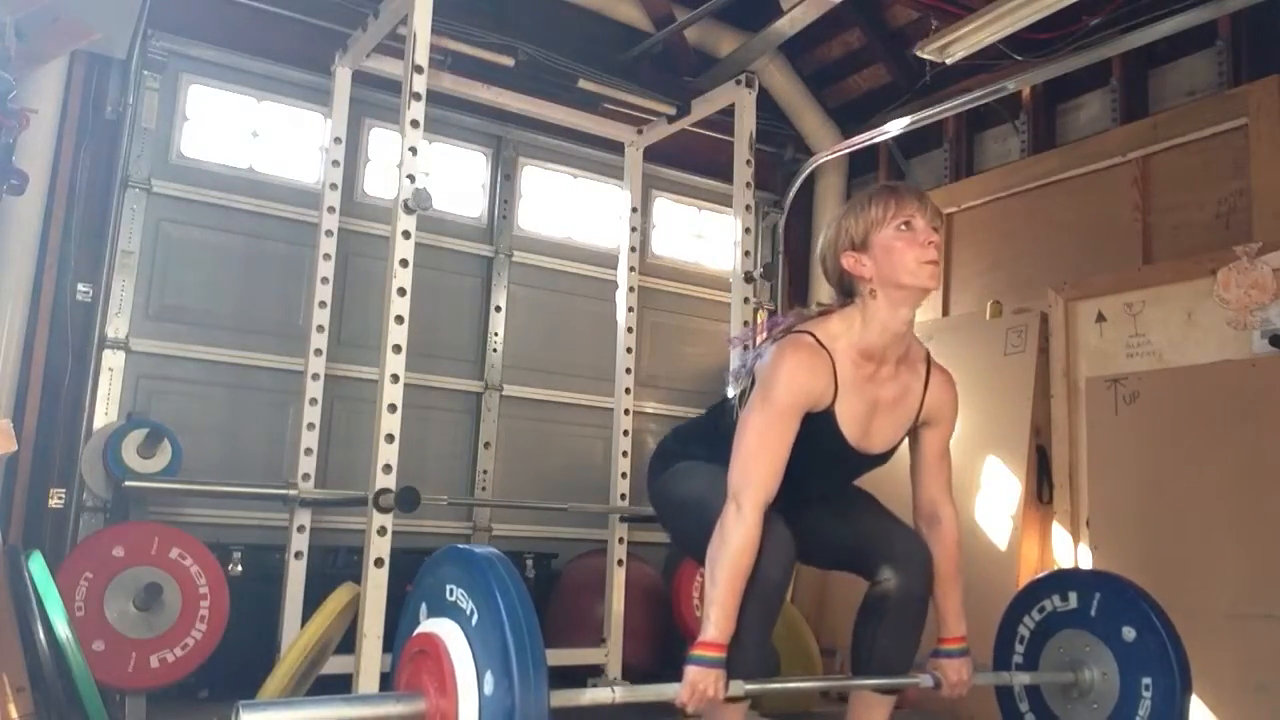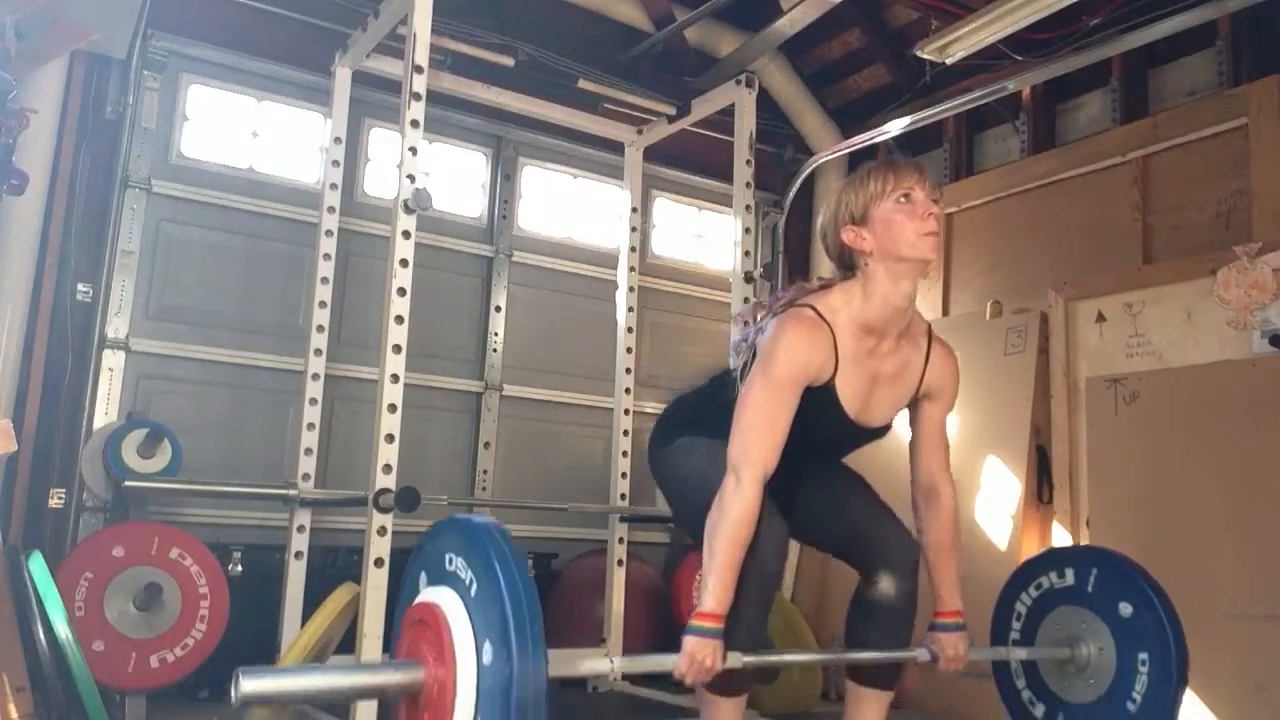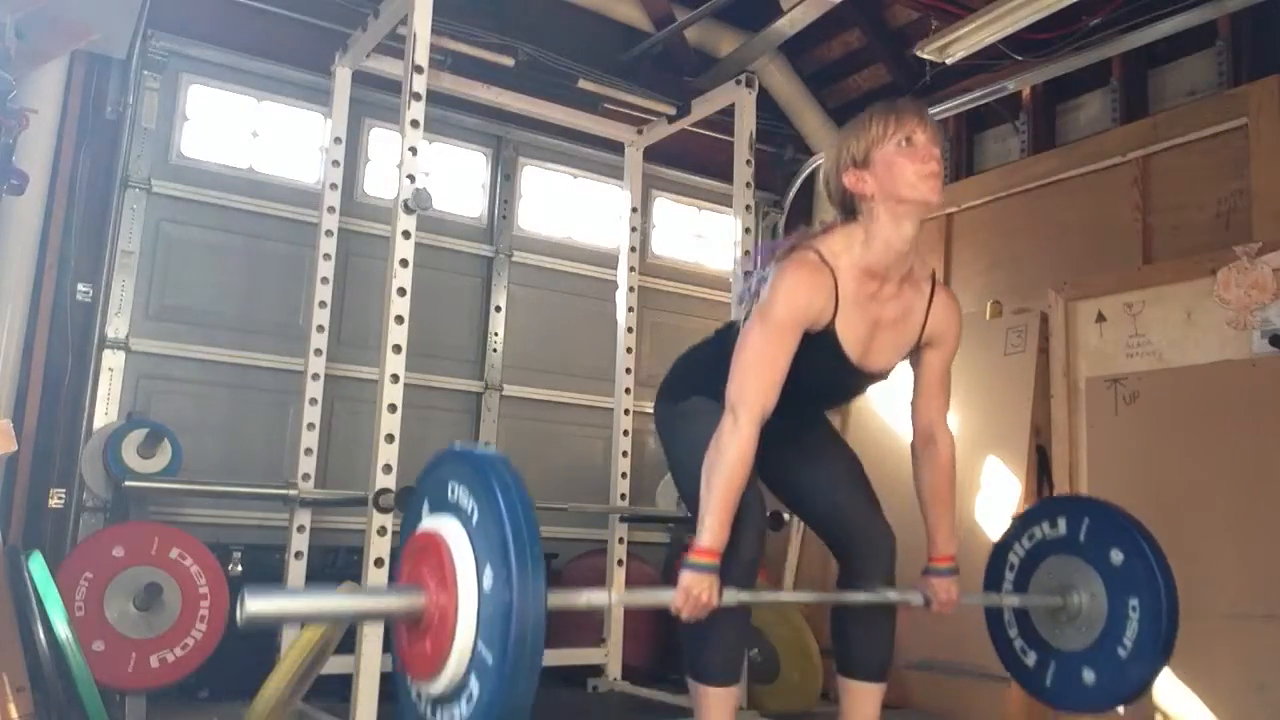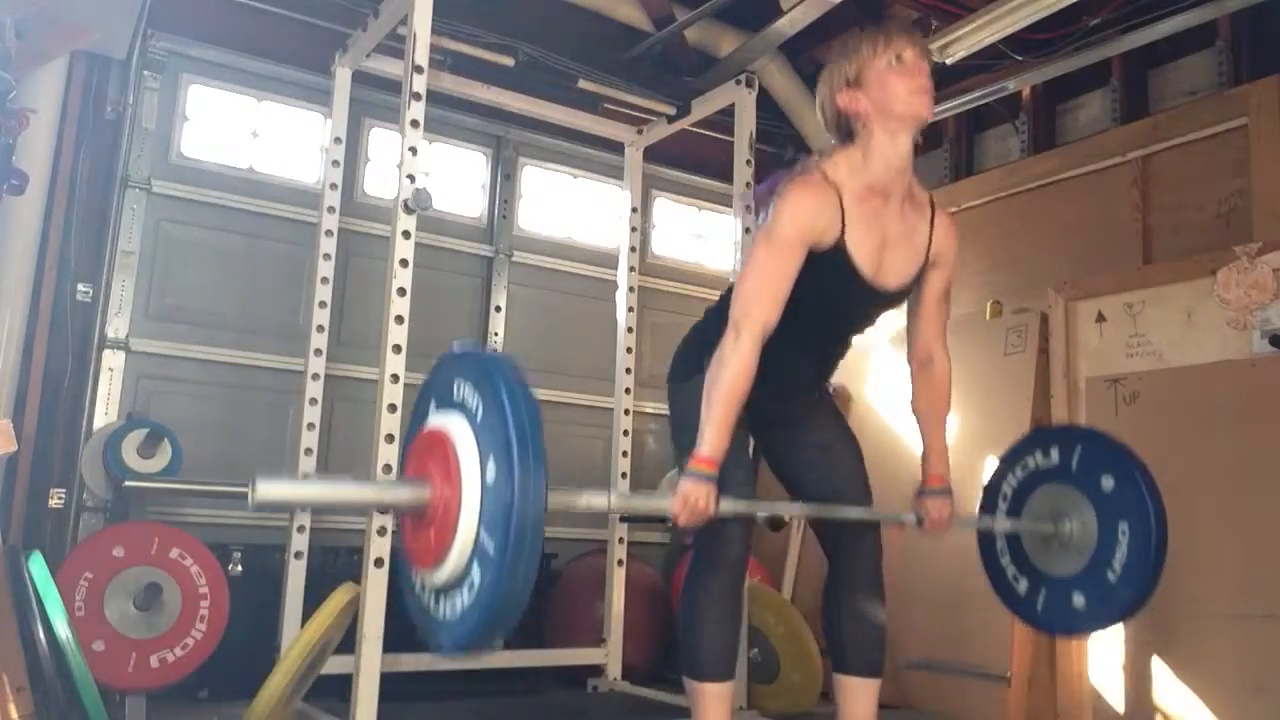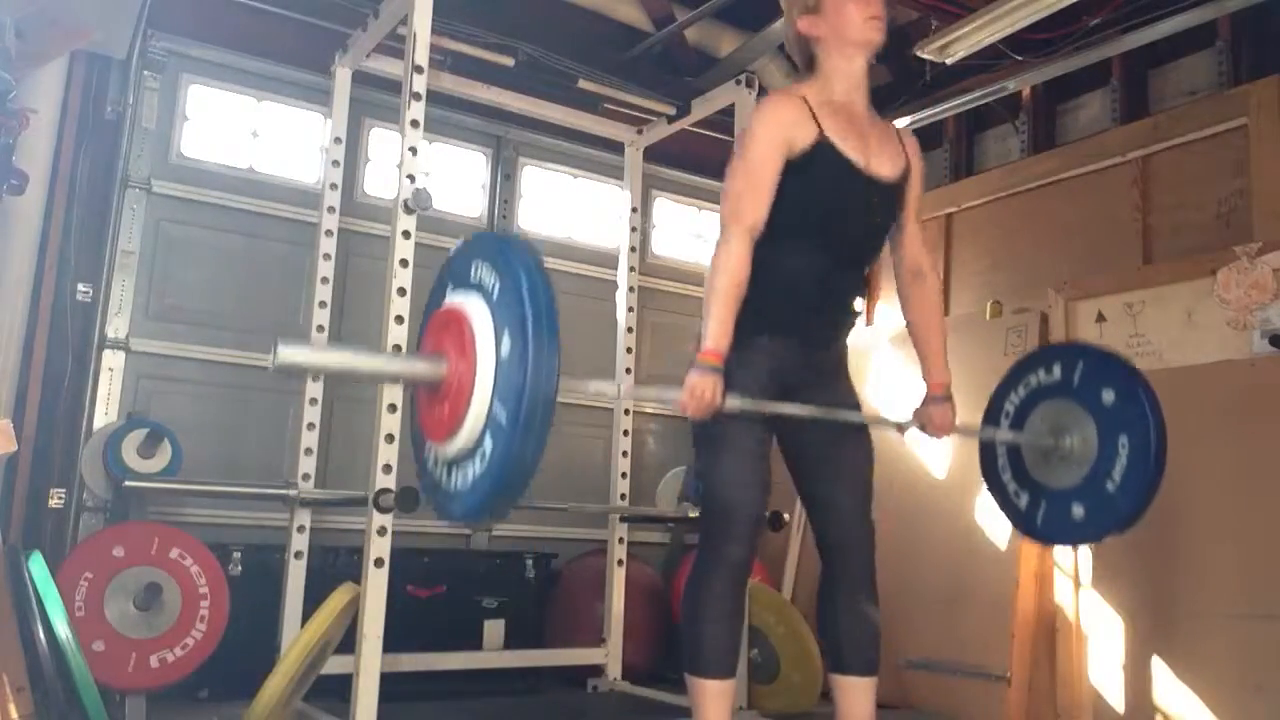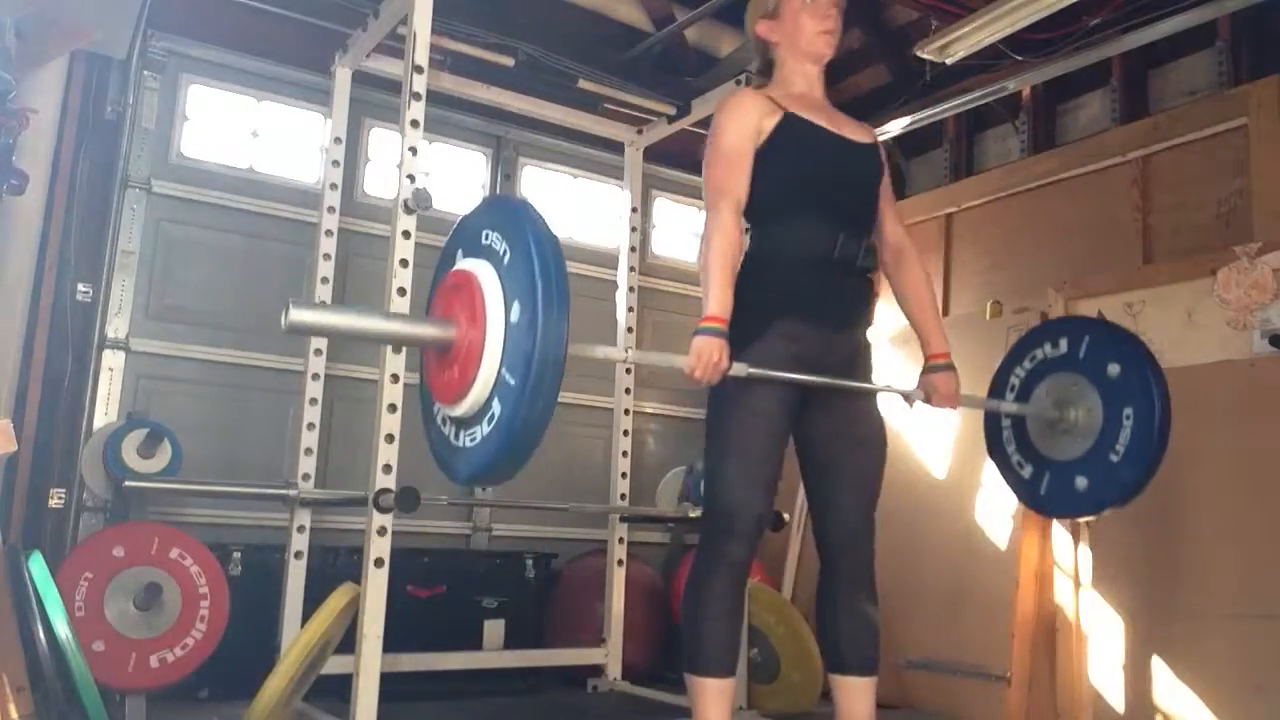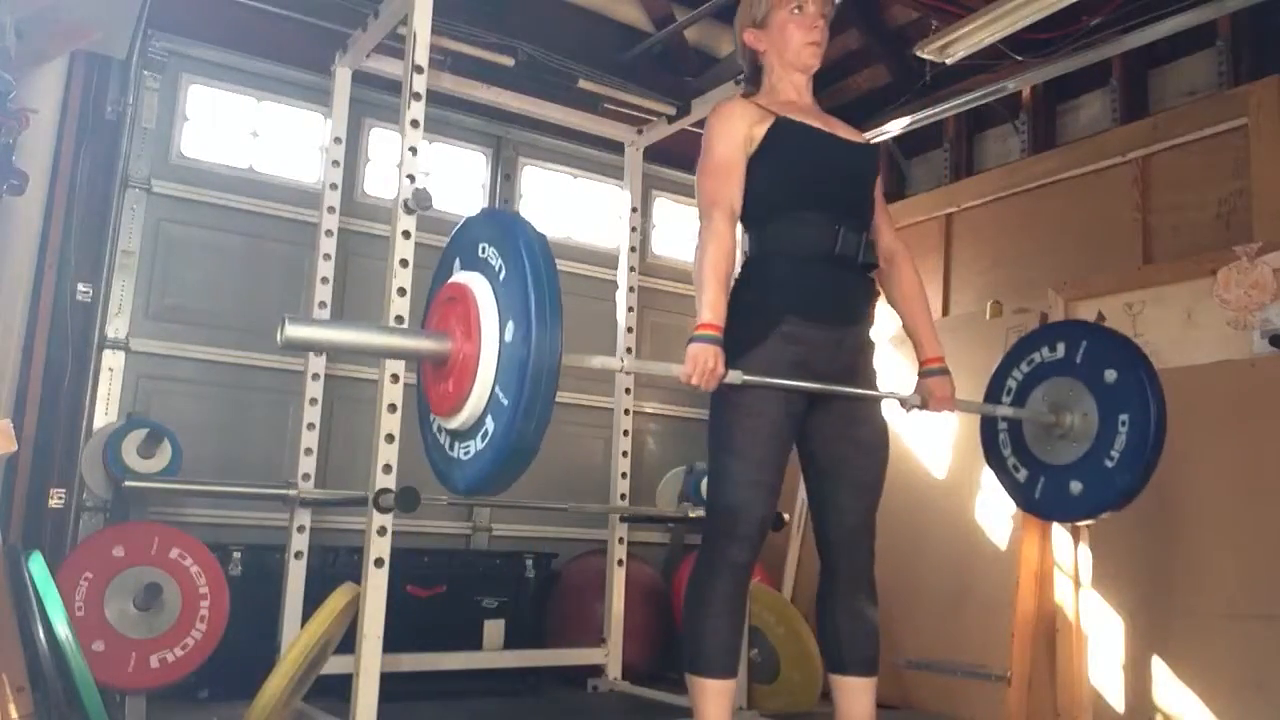
dt=0.2s
person 1, frame 1
left shoulder: (933, 387)
right shoulder: (804, 360)
left elbow: (937, 515)
right elbow: (743, 510)
left wrist: (952, 642)
right wrist: (708, 651)
left hip: (805, 489)
right hip: (698, 470)
left knee: (907, 559)
right knee: (767, 552)
person 1, frame 2
left shoulder: (933, 360)
right shoulder: (805, 333)
left elbow: (935, 490)
right elbow: (744, 482)
left wrist: (948, 617)
right wrist: (707, 623)
left hip: (802, 461)
right hip: (700, 441)
left knee: (895, 554)
right knee: (759, 548)
person 1, frame 3
left shoulder: (936, 306)
right shoulder: (808, 277)
left elbow: (933, 437)
right elbow: (740, 422)
left wrist: (942, 561)
right wrist: (703, 556)
left hip: (796, 420)
right hip: (704, 402)
left knee: (873, 548)
right knee: (736, 548)
person 1, frame 4
left shoulder: (932, 228)
right shoulder: (812, 196)
left elbow: (929, 357)
right elbow: (746, 330)
left wrist: (935, 476)
right wrist: (703, 465)
left hip: (802, 389)
right hip: (719, 377)
left knee: (859, 544)
right knee: (726, 541)
person 1, frame 5
left shoulder: (900, 147)
right shoulder: (785, 115)
left elbow: (915, 269)
right elbow: (738, 239)
left wrist: (939, 387)
right wrist: (709, 361)
left hip: (821, 359)
right hip: (751, 348)
left knee: (852, 544)
right knee: (732, 532)
person 1, frame 6
left shoulder: (862, 136)
right shoulder: (749, 109)
left elbow: (896, 245)
right elbow: (725, 216)
left wrist: (936, 354)
right wrist: (713, 324)
left hip: (844, 347)
right hip: (766, 333)
left knee: (851, 546)
right knee: (733, 532)
person 1, frame 7
left shoulder: (852, 139)
right shoulder: (739, 118)
left elbow: (889, 250)
right elbow: (719, 224)
left wrist: (931, 359)
right wrist: (708, 331)
left hip: (847, 348)
right hip: (769, 336)
left knee: (851, 547)
right knee: (736, 535)
